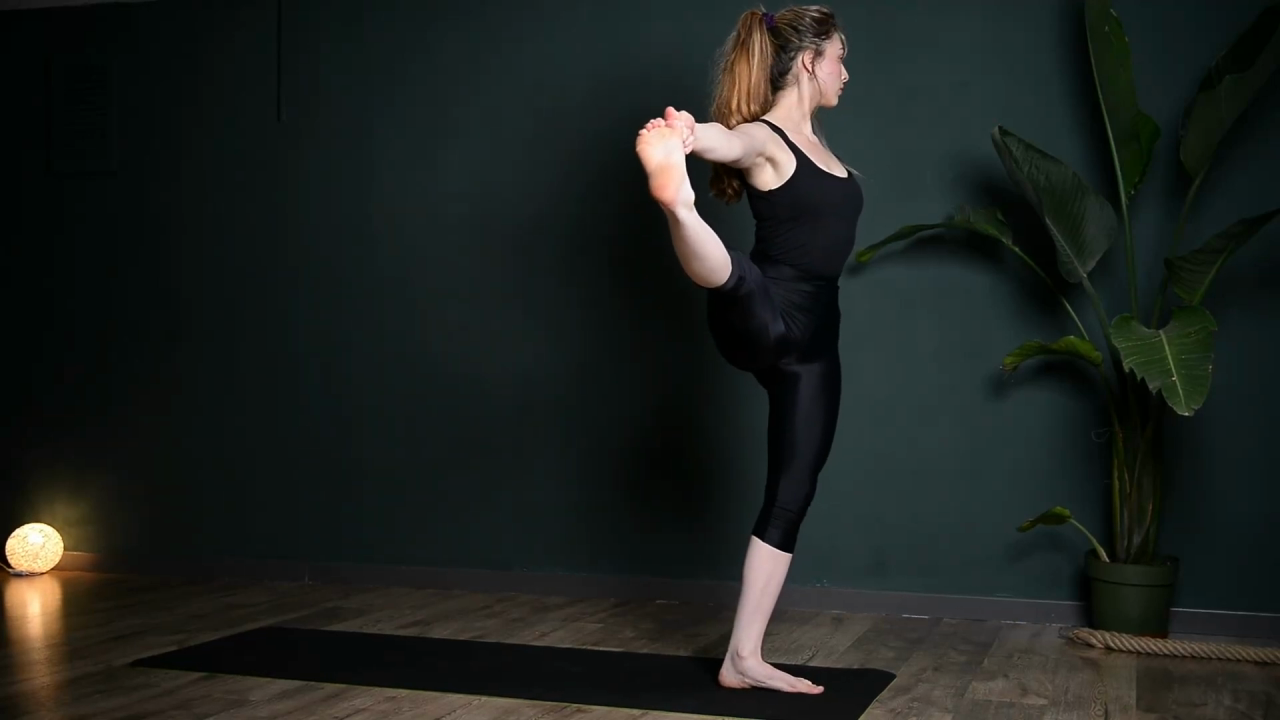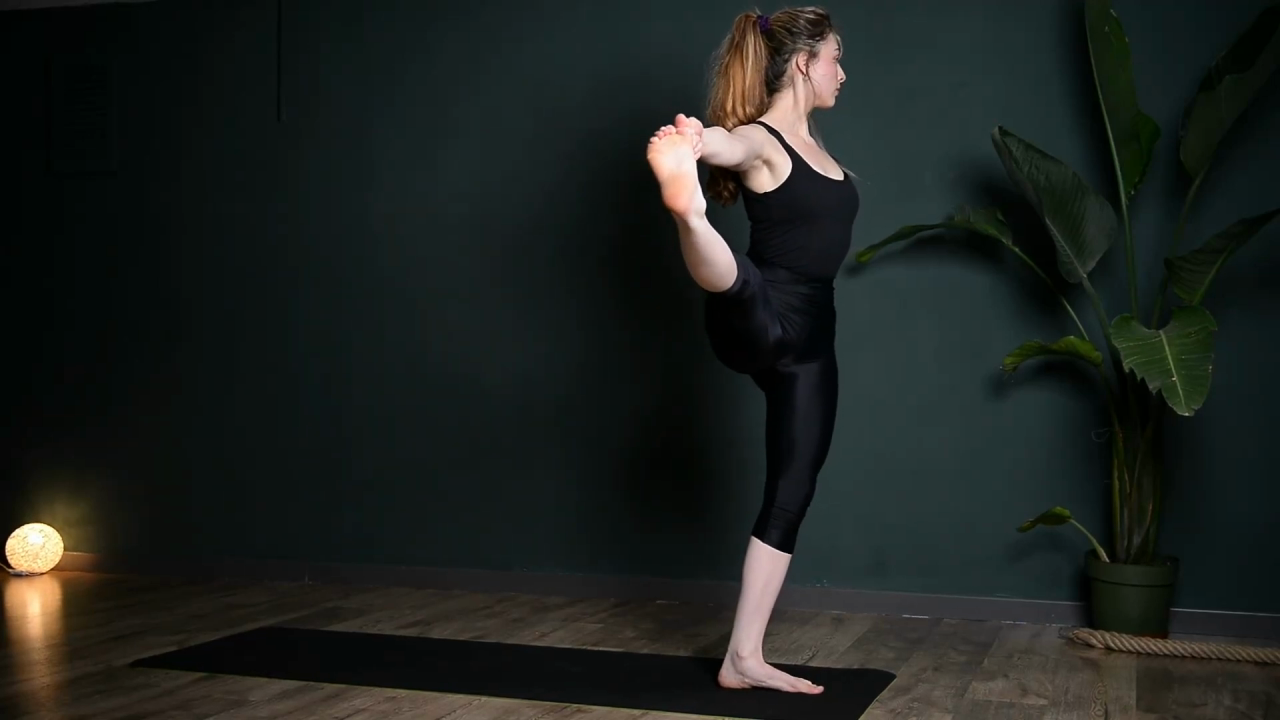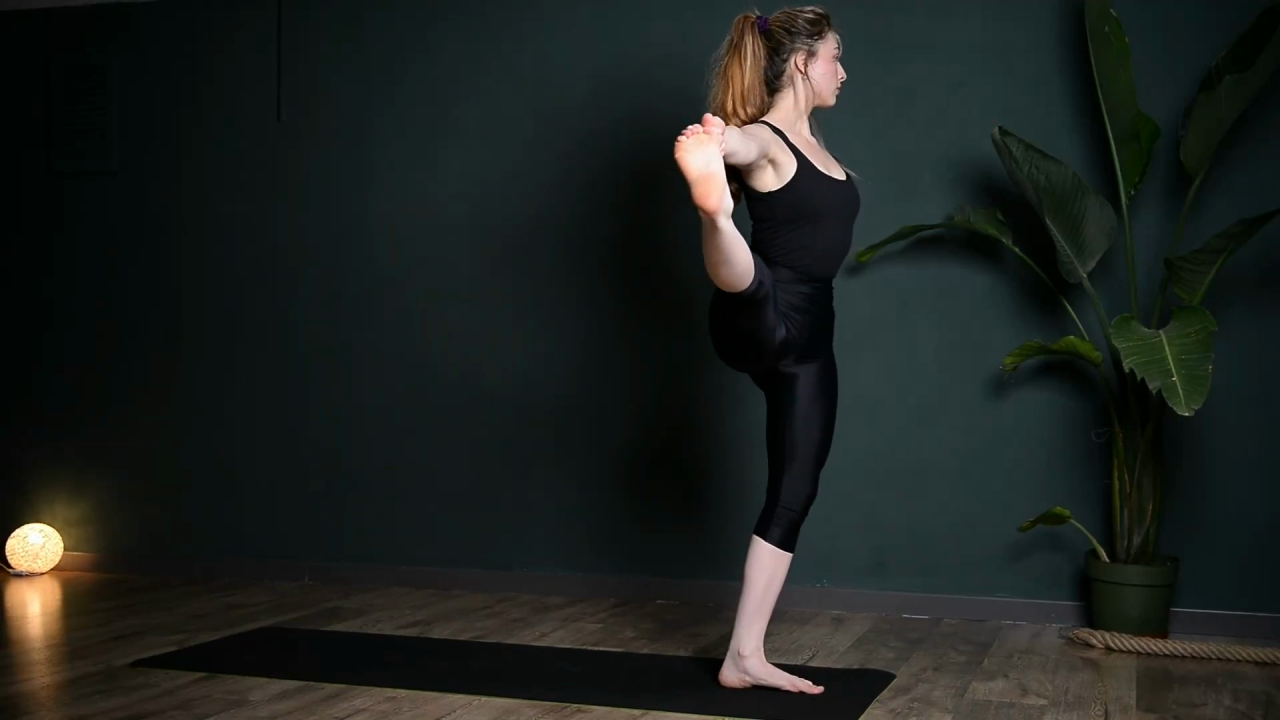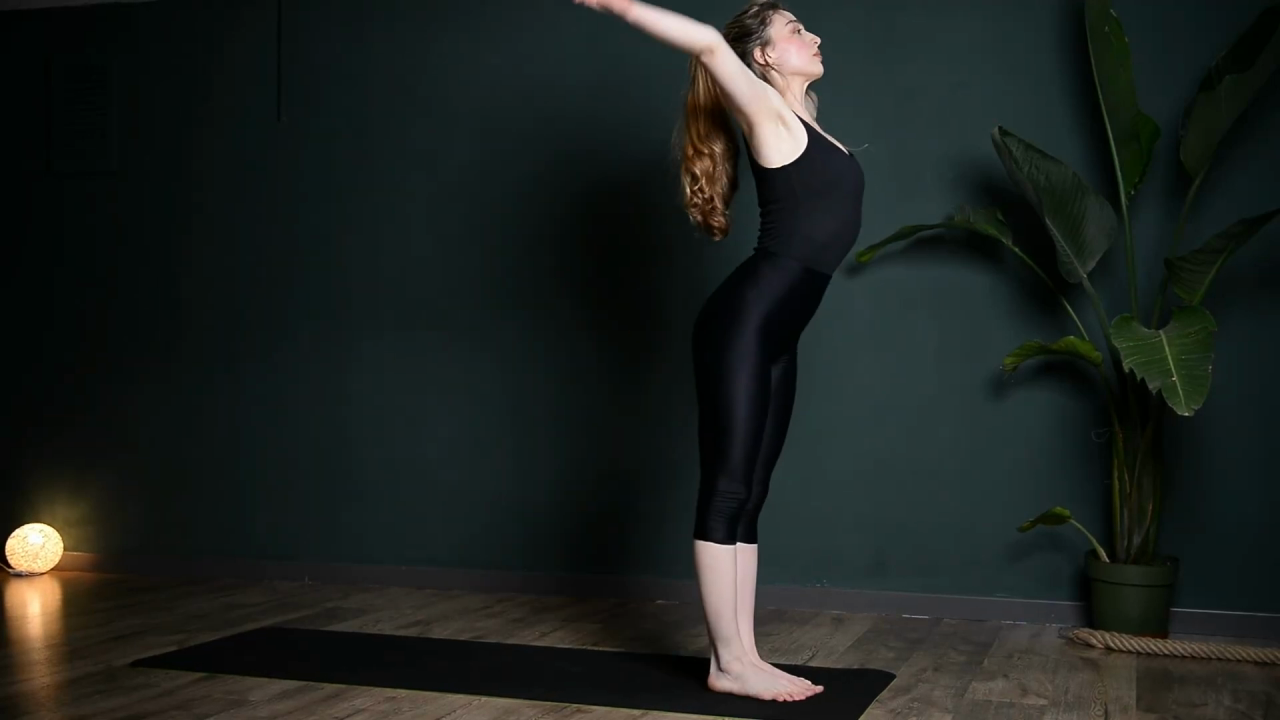
dt=0.5s
person 1, frame 1
left shoulder: (813, 142)
right shoulder: (762, 137)
right elbow: (723, 141)
right wrist: (682, 136)
left hip: (813, 335)
right hip: (763, 320)
left knee: (790, 498)
right knee: (733, 279)
left ankle: (743, 658)
person 1, frame 2
left shoulder: (809, 142)
right shoulder: (759, 139)
right elbow: (725, 146)
right wrist: (691, 143)
left hip: (809, 335)
right hip: (761, 323)
left knee: (790, 498)
right knee: (735, 282)
left ankle: (744, 658)
person 1, frame 3
left shoulder: (806, 138)
right shoulder: (761, 135)
right elbow: (737, 150)
right wrist: (711, 146)
left hip: (803, 337)
right hip: (760, 323)
left knee: (793, 493)
left ankle: (745, 656)
person 1, frame 4
left shoulder: (799, 111)
right shoulder: (764, 108)
left hip: (774, 333)
right hip: (744, 323)
left knee: (748, 493)
right knee: (727, 487)
left ankle: (739, 657)
right ankle: (728, 662)
